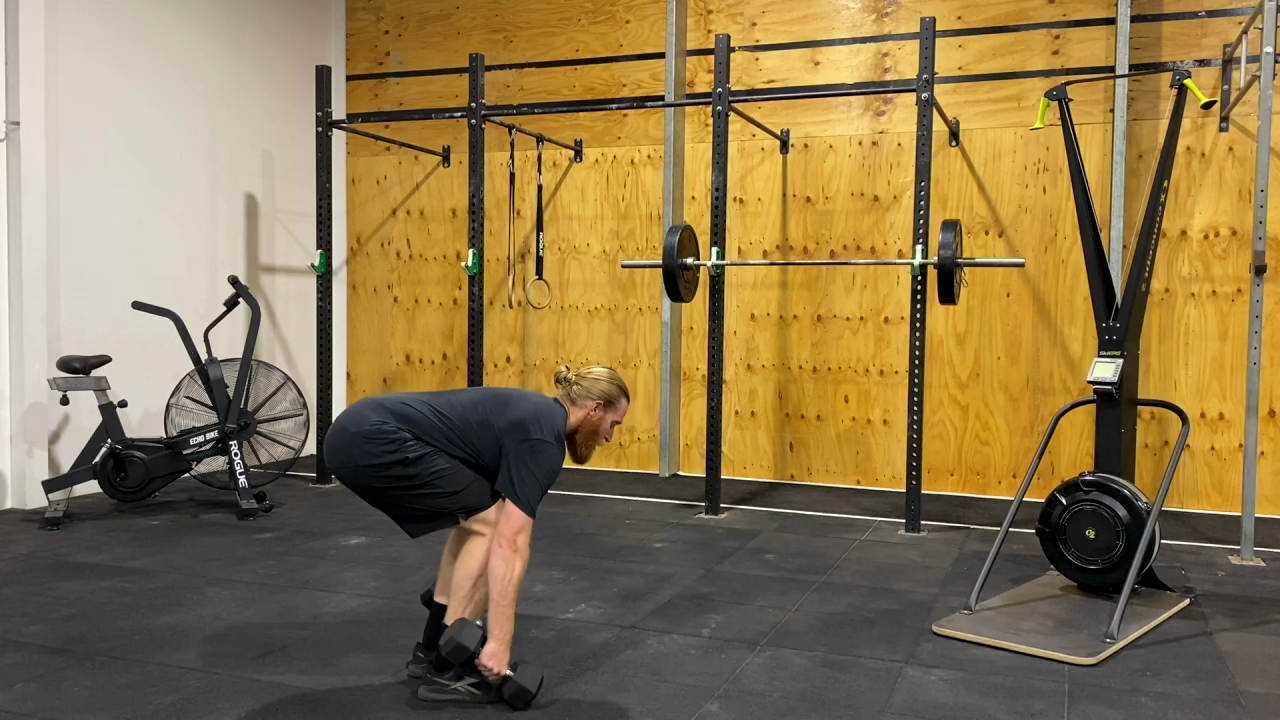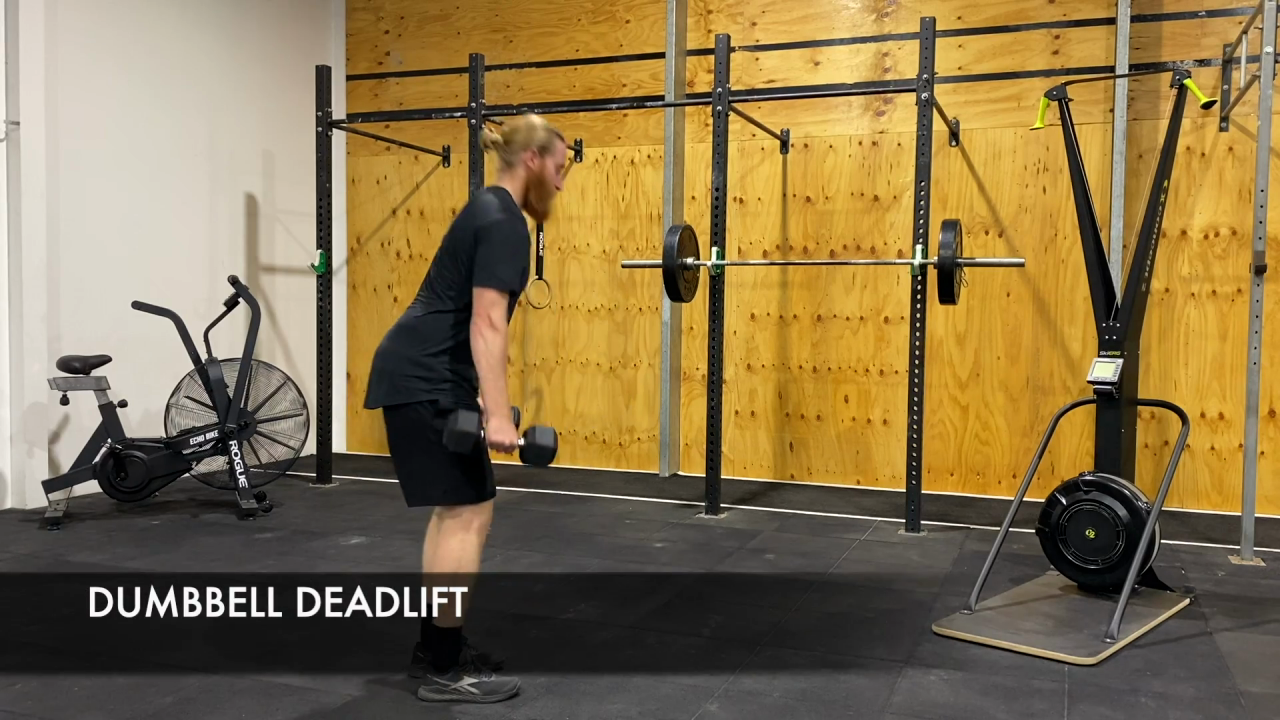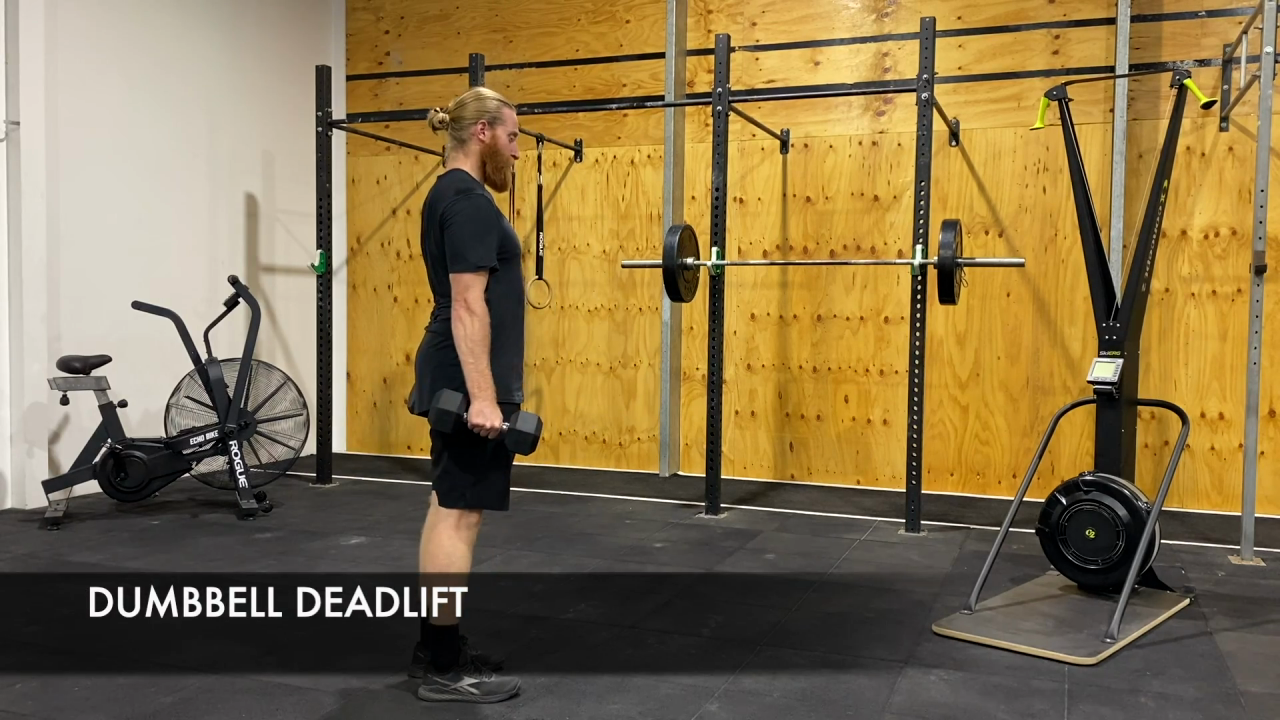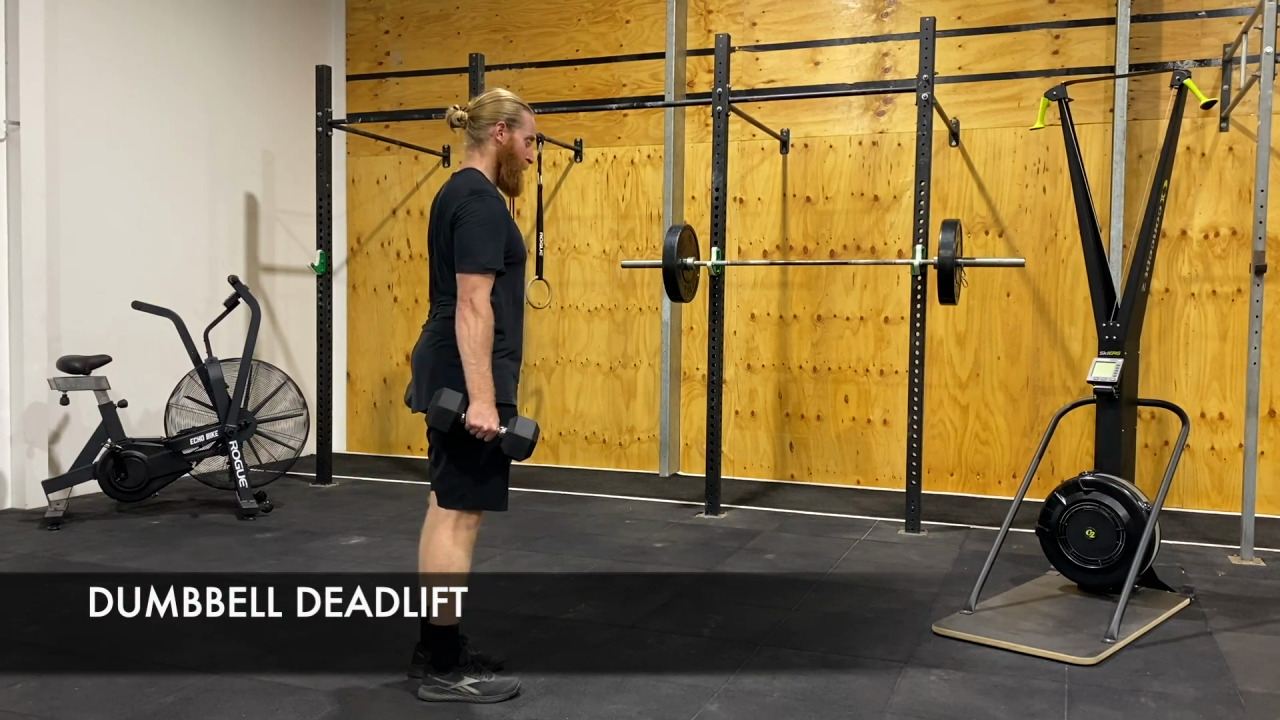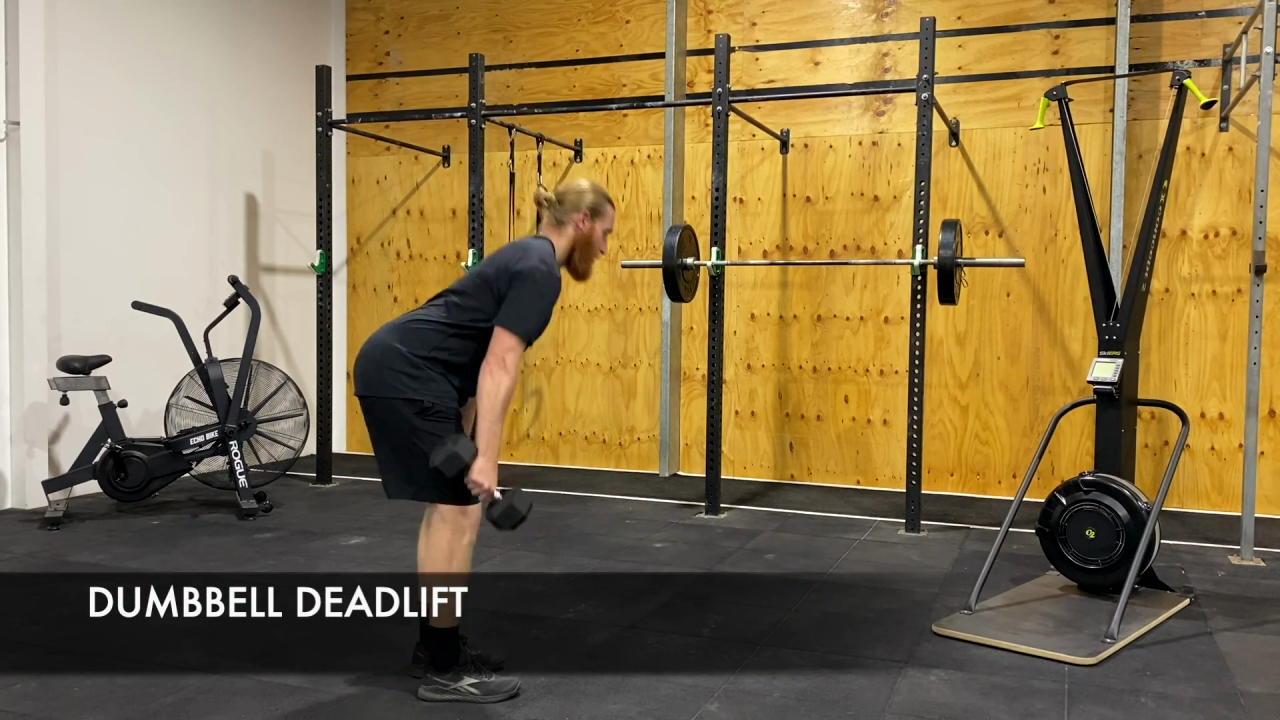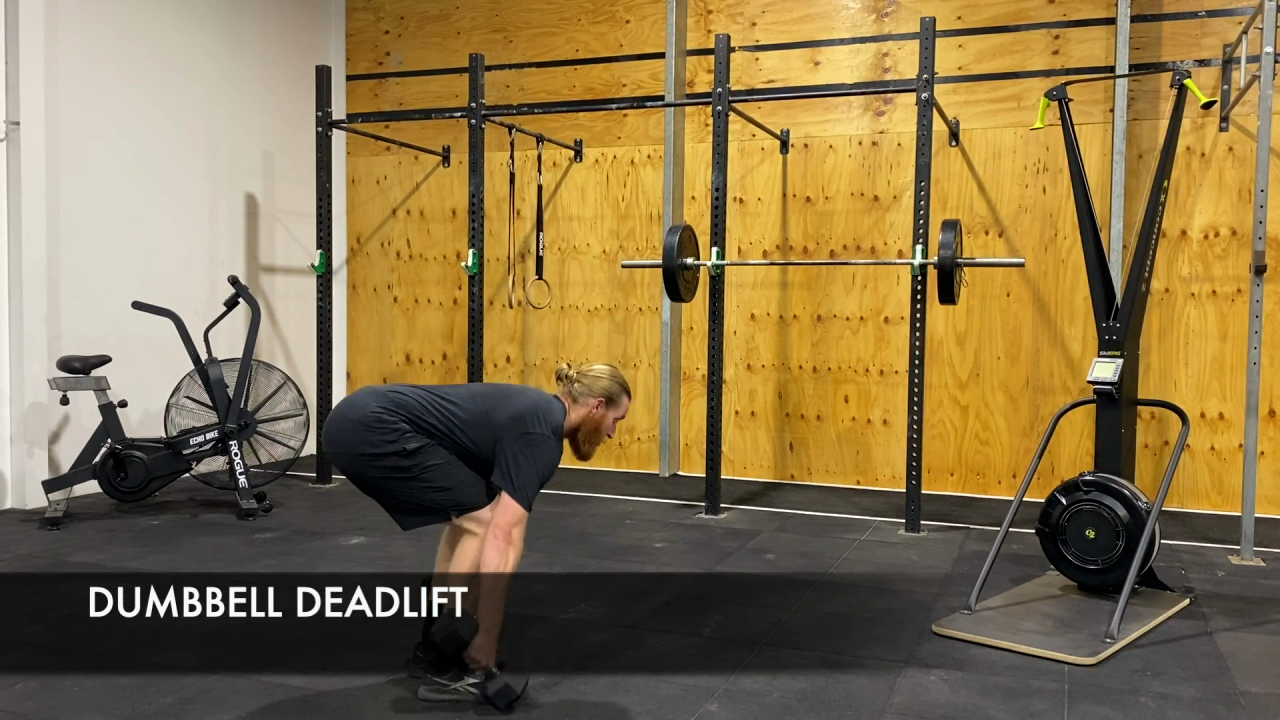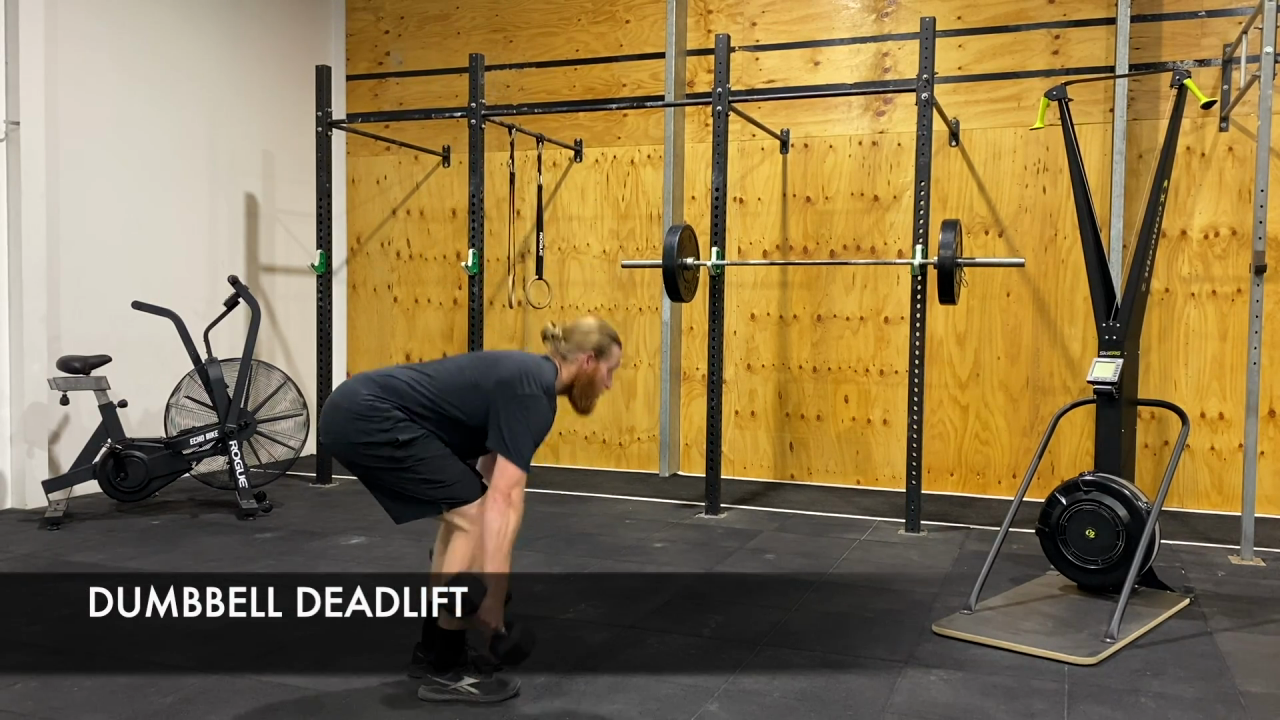
dt=0.7s
person 1, frame 1
left shoulder: (536, 415)
right shoulder: (541, 439)
right elbow: (510, 547)
right wrist: (499, 645)
left hip: (357, 435)
right hip: (372, 442)
left knee: (476, 516)
right knee: (488, 523)
left ankle: (435, 647)
right ankle: (447, 667)
person 1, frame 2
left shoulder: (491, 212)
right shoulder: (503, 222)
right elbow: (488, 324)
left wrist: (474, 399)
right wrist: (500, 416)
left hip: (416, 373)
right hip: (424, 381)
left knee: (454, 509)
right knee: (468, 514)
left ankle: (437, 646)
right ankle: (444, 666)
person 1, frame 3
left shoulder: (450, 195)
right shoulder: (469, 200)
right elbow: (468, 305)
right wrist: (483, 396)
left hip: (456, 377)
right hip: (468, 382)
left knee: (447, 508)
right knee: (460, 513)
left ankle: (437, 647)
right ankle: (444, 666)
person 1, frame 4
left shoulder: (458, 194)
right shoulder: (480, 200)
right elbow: (473, 306)
right wrist: (483, 398)
left hip: (450, 374)
right hip: (466, 380)
left knee: (446, 508)
right knee: (460, 515)
left ankle: (437, 646)
right ankle: (444, 666)
person 1, frame 5
left shoulder: (528, 260)
right shoulder: (539, 272)
left elbow: (481, 359)
right elbow: (499, 368)
left wrist: (463, 440)
right wrist: (485, 459)
left hip: (389, 367)
right hip: (403, 377)
left knee: (446, 503)
right knee: (457, 509)
left ankle: (436, 645)
right ankle: (443, 667)
person 1, frame 6
left shoulder: (536, 411)
right shoulder: (541, 436)
left elbow: (487, 499)
right elbow: (504, 536)
right wrist: (487, 637)
left hip: (358, 422)
right hip: (371, 432)
left knee: (469, 515)
right knee: (479, 521)
left ankle: (436, 645)
right ankle: (445, 667)
person 1, frame 7
left shoulder: (524, 375)
right shoulder: (533, 395)
left elbow: (488, 479)
right elbow: (504, 499)
right wrist: (493, 599)
left hip: (358, 411)
right hip: (367, 419)
left knee: (465, 512)
right knee: (471, 519)
left ankle: (439, 647)
right ankle: (444, 667)
